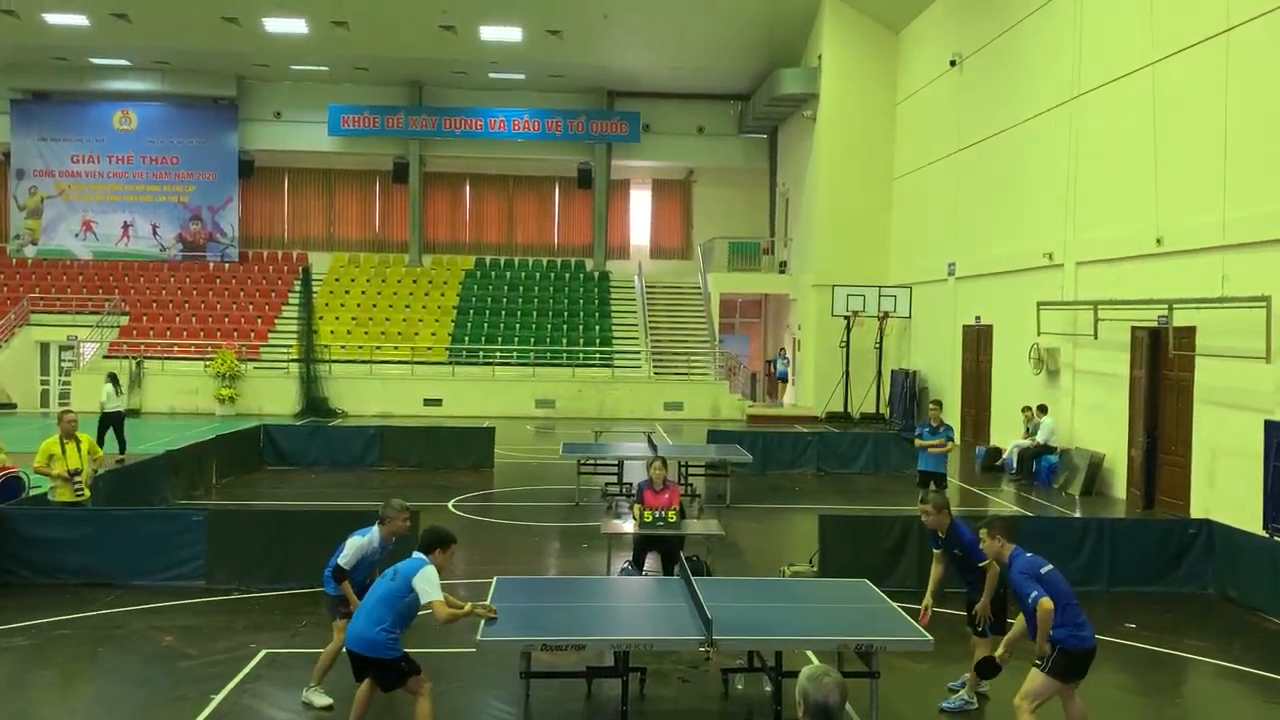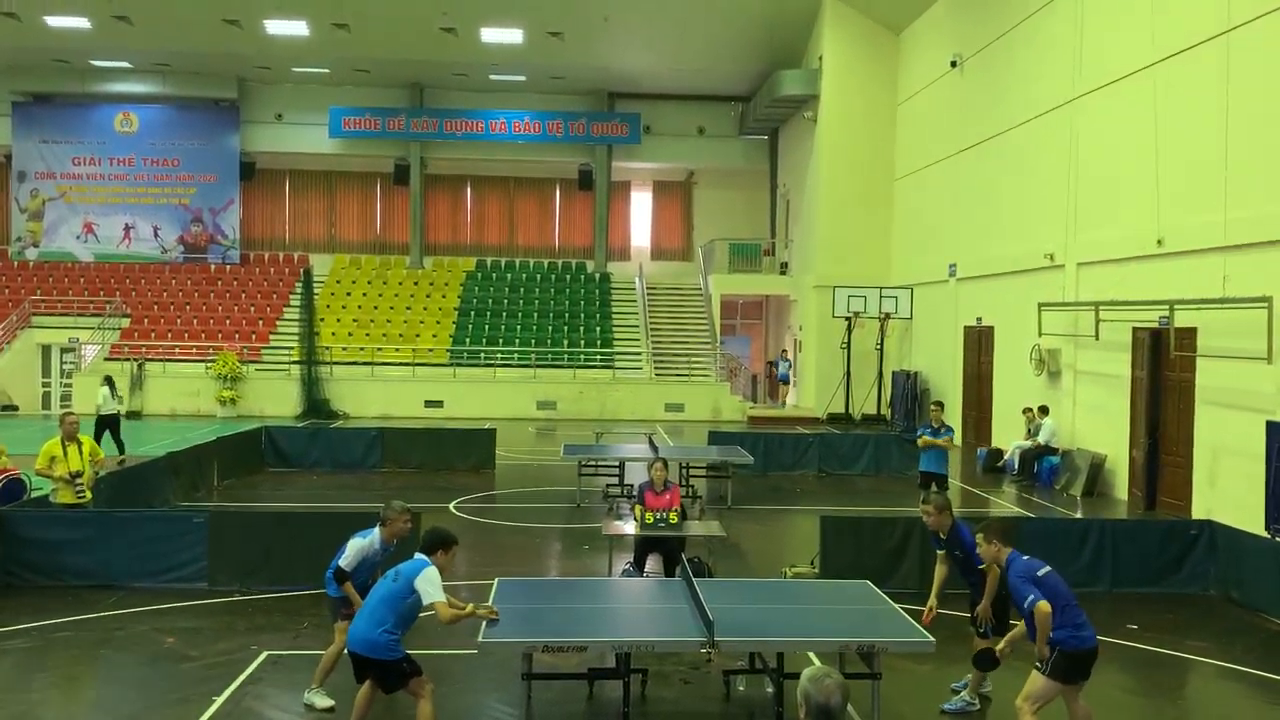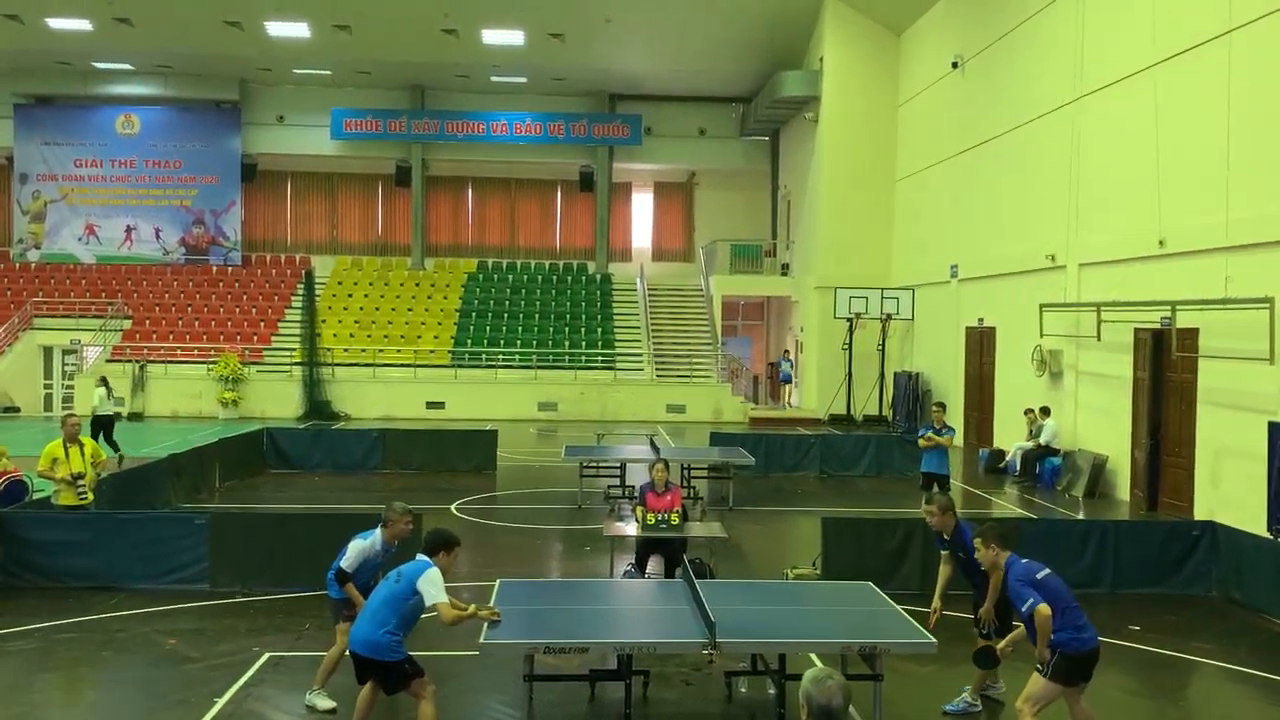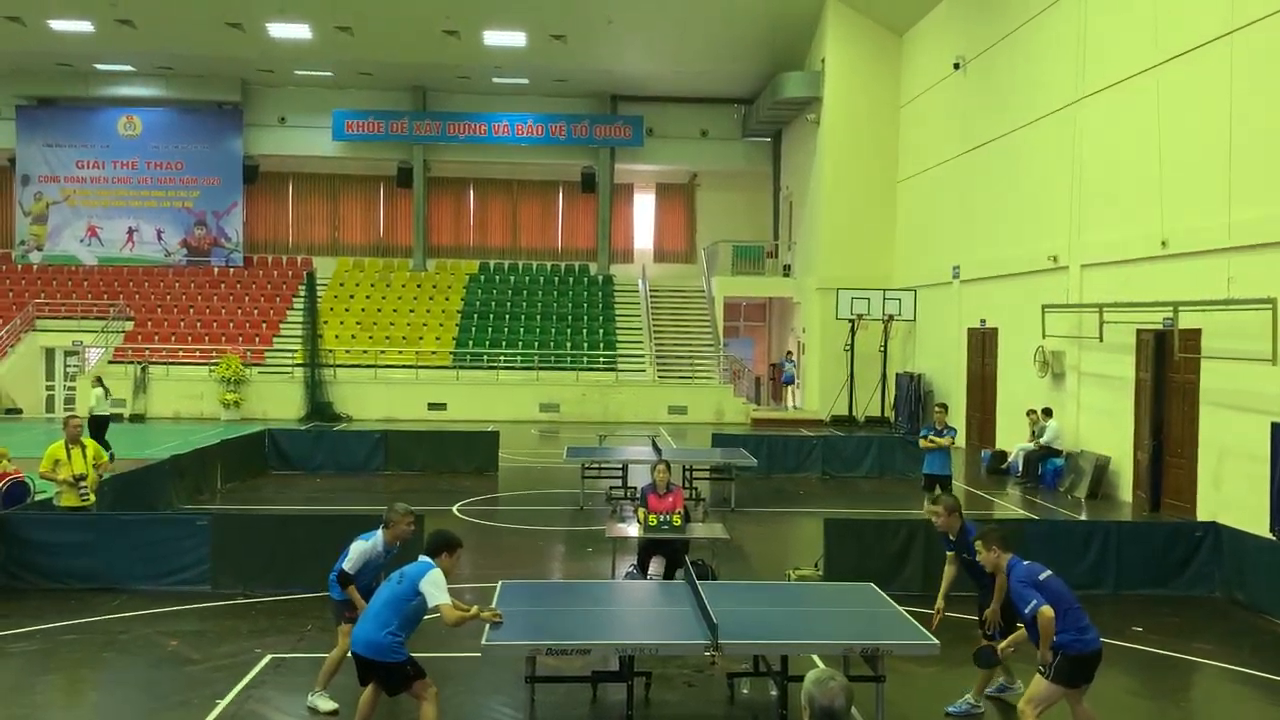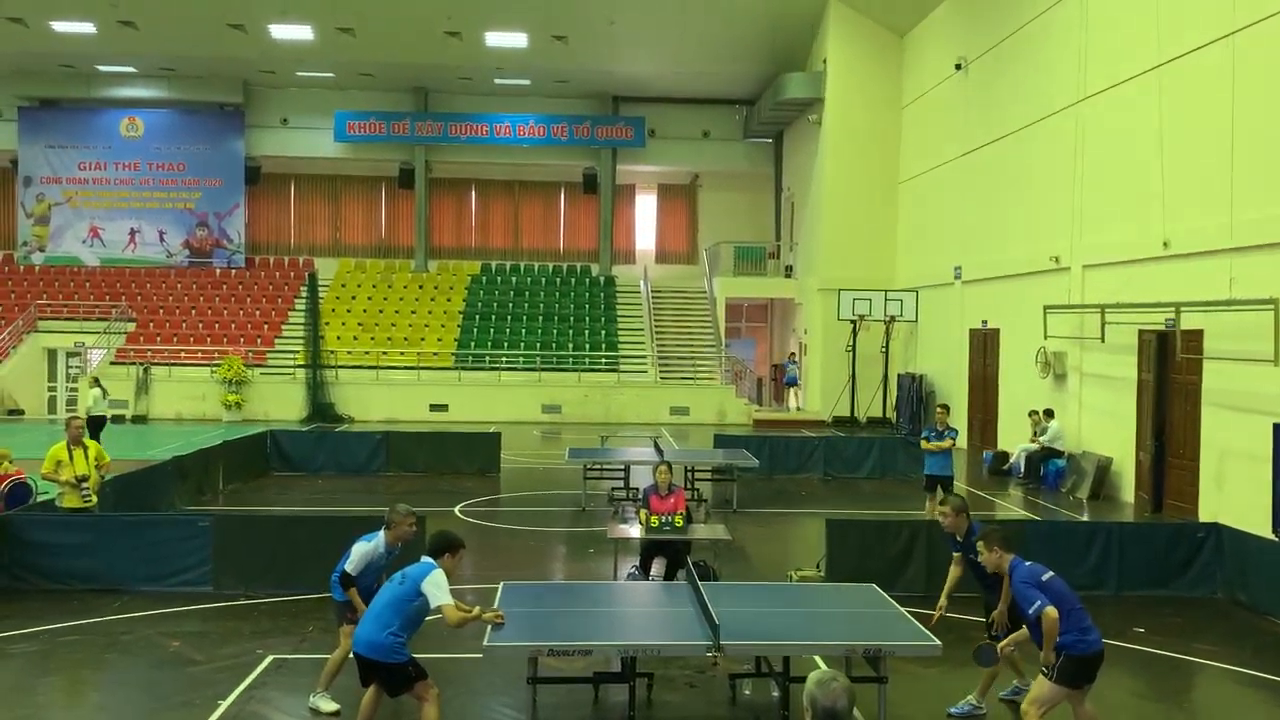
dt=0.1s
person 1, frame 1
left shoulder: (966, 536)
right shoulder: (936, 532)
left elbow: (993, 569)
right elbow: (939, 561)
left wrist: (985, 602)
right wrist: (929, 595)
left hip: (990, 590)
right hip: (973, 588)
left knee: (982, 640)
right knee: (975, 635)
left ankle: (968, 696)
right ankle: (975, 679)
person 1, frame 2
left shoulder: (966, 537)
right shoulder: (938, 533)
left elbow: (993, 571)
right elbow: (943, 562)
left wrist: (986, 604)
right wrist: (934, 596)
left hip: (992, 592)
right hip: (976, 589)
left knee: (984, 642)
right knee: (978, 636)
left ankle: (970, 697)
right ankle: (980, 680)
person 1, frame 3
left shoulder: (969, 538)
right shoulder: (942, 533)
left elbow: (997, 572)
right elbow: (947, 563)
left wrist: (989, 606)
right wrist: (938, 597)
left hip: (996, 593)
right hip: (980, 590)
left knee: (986, 643)
right knee: (985, 640)
left ankle: (972, 699)
right ankle: (991, 681)
person 1, frame 4
left shoulder: (974, 539)
right shoulder: (948, 534)
left elbow: (1002, 573)
right elbow: (951, 563)
left wrist: (995, 607)
right wrist: (941, 597)
left hip: (1000, 594)
right hip: (985, 591)
left knee: (990, 644)
right knee: (990, 641)
left ankle: (975, 700)
right ankle: (1010, 682)
person 1, frame 5
right shoulder: (955, 535)
right elbow: (957, 564)
left wrist: (1001, 608)
right wrist: (945, 595)
left hip: (1005, 596)
right hip: (991, 593)
right knee: (1001, 642)
left ankle: (977, 701)
right ankle: (1024, 684)
person 2, frame 1
left shoulder: (389, 539)
right shoulder: (361, 540)
right elbow: (338, 573)
right wrist: (354, 602)
left hip: (361, 584)
right hip: (339, 587)
right knee: (341, 639)
right ankle: (312, 689)
person 2, frame 2
left shoulder: (390, 541)
right shoulder: (362, 542)
right elbow: (339, 574)
right wrist: (357, 602)
left hip: (363, 586)
right hip: (340, 589)
right knee: (343, 640)
right ankle: (313, 691)
person 2, frame 3
left shoulder: (391, 542)
right shoulder: (363, 544)
right elbow: (341, 576)
right wrist: (360, 602)
left hip: (364, 587)
right hip: (342, 590)
right knee: (344, 642)
right ankle: (315, 693)
person 2, frame 4
left shoulder: (393, 543)
right shoulder: (365, 545)
right elbow: (343, 578)
right wrist: (361, 606)
left hip: (366, 589)
right hip: (344, 592)
right knee: (346, 644)
right ankle: (317, 694)
person 2, frame 5
left shoulder: (395, 544)
right shoulder: (367, 546)
right elbow: (346, 579)
right wrist: (361, 608)
left hip: (368, 590)
right hip: (346, 593)
right knee: (347, 645)
right ankle: (319, 695)
person 3, frame 1
left shoulder: (1019, 570)
right shoulder: (1028, 561)
left elbow: (1046, 607)
right elbow: (1029, 615)
left wrist: (1041, 643)
right wrist: (1005, 645)
left hip: (1065, 645)
right hip: (1083, 642)
right knee: (1067, 695)
person 3, frame 2
left shoulder: (1016, 573)
right shoulder: (1026, 563)
left elbow: (1044, 610)
left wrist: (1041, 646)
right wrist: (1007, 641)
left hip: (1066, 647)
right hip: (1085, 642)
right knee: (1072, 697)
person 3, frame 3
left shoulder: (1015, 577)
right shoulder: (1026, 566)
left elbow: (1044, 613)
left wrist: (1041, 649)
right wrist: (1009, 640)
left hip: (1068, 649)
right hip: (1086, 644)
right knee: (1074, 699)
person 3, frame 4
left shoulder: (1018, 579)
right shoulder: (1028, 568)
left elbow: (1047, 615)
left wrist: (1044, 652)
right wrist: (1011, 641)
left hip: (1070, 650)
right hip: (1089, 645)
right knee: (1076, 701)
person 3, frame 5
left shoulder: (1020, 580)
right shoulder: (1030, 569)
left elbow: (1051, 616)
left wrist: (1047, 652)
right wrist: (1012, 639)
left hip: (1073, 651)
right hip: (1090, 646)
right knee: (1077, 701)
person 4, frame 1
left shoulder: (407, 566)
right shoulder: (425, 569)
left elbow: (438, 597)
right elbow: (443, 615)
left wrist: (473, 609)
right wrist: (466, 612)
left hip: (354, 638)
right hip: (378, 644)
left knee: (373, 680)
right knee: (423, 690)
person 4, frame 2
left shoulder: (408, 567)
right shoulder: (427, 570)
left elbow: (440, 598)
right elbow: (445, 616)
left wrist: (476, 611)
right wrist: (468, 613)
left hip: (356, 640)
right hip: (380, 644)
left knee: (373, 681)
right knee: (424, 692)
person 4, frame 3
left shoulder: (411, 568)
right shoulder: (429, 571)
left elbow: (442, 600)
right elbow: (448, 617)
left wrist: (477, 613)
right wrist: (470, 614)
left hip: (357, 641)
right hip: (382, 646)
left knee: (375, 683)
right knee: (426, 693)
person 4, frame 4
left shoulder: (413, 569)
right shoulder: (431, 573)
left elbow: (444, 601)
right elbow: (451, 618)
left wrist: (480, 614)
right wrist: (472, 615)
left hip: (359, 642)
right hip: (384, 647)
left knee: (376, 684)
right knee: (428, 695)
person 4, frame 5
left shoulder: (415, 570)
right shoulder: (433, 573)
left elbow: (447, 602)
right elbow: (453, 619)
left wrist: (482, 616)
right wrist: (474, 616)
left hip: (361, 642)
right hip: (385, 647)
left knee: (378, 686)
right knee: (429, 696)
